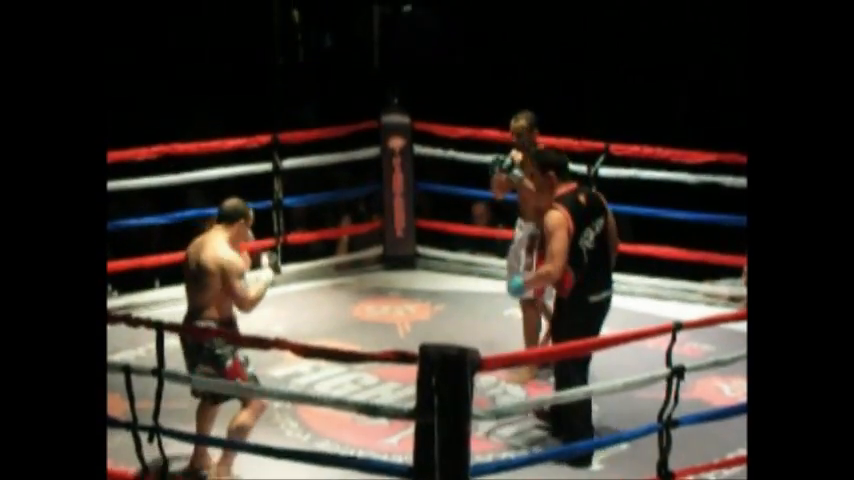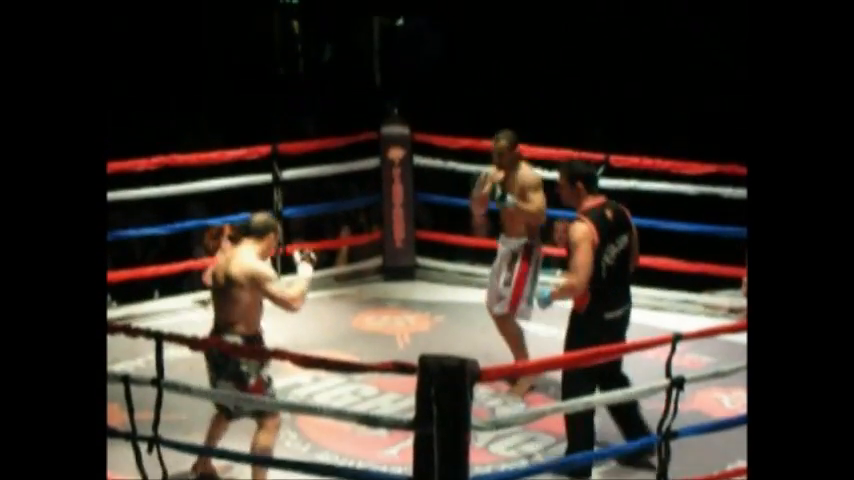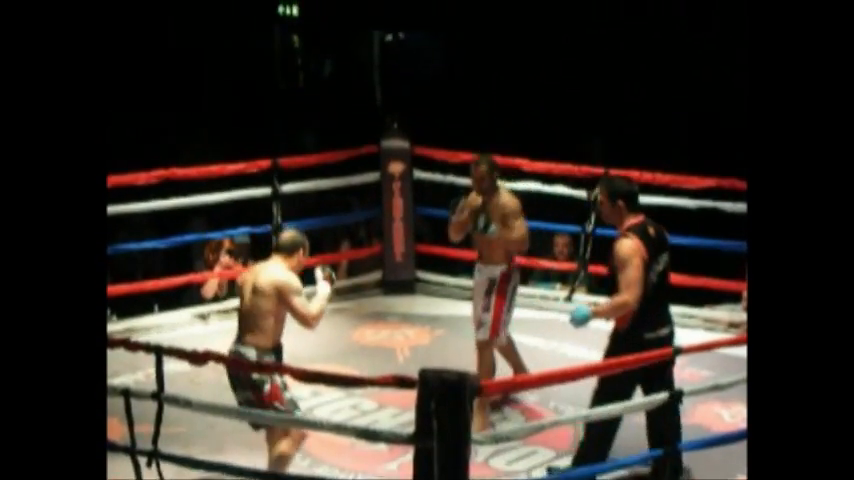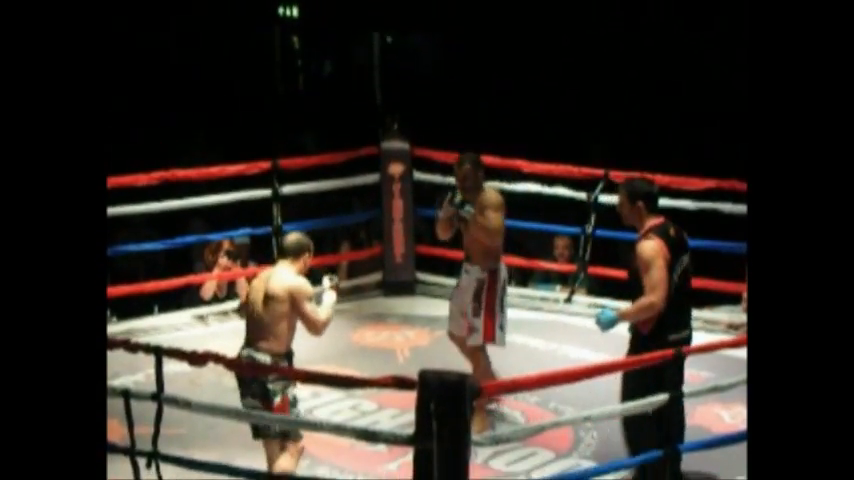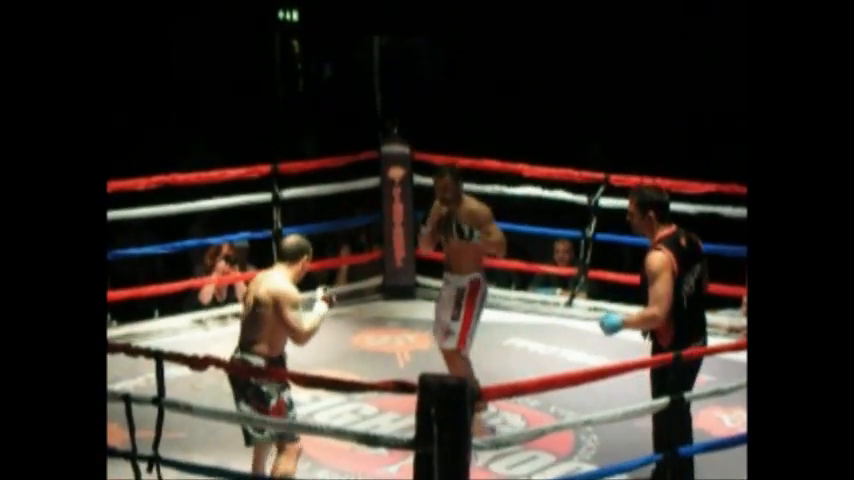
dt=0.3s
person 1, frame 1
left shoulder: (556, 214)
right shoulder: (595, 198)
left elbow: (552, 270)
right elbow: (613, 243)
left wrist: (522, 283)
left hip: (576, 301)
right hip: (601, 294)
left knee: (570, 368)
right knee: (574, 362)
right ankle: (561, 418)
person 1, frame 2
left shoulder: (582, 227)
right shoulder: (621, 212)
left elbow: (577, 284)
right elbow: (632, 259)
left wrist: (550, 294)
left hip: (592, 317)
right hip: (620, 311)
left knee: (577, 387)
right knee: (613, 378)
right ankle: (641, 447)
person 1, frame 3
left shoulder: (627, 244)
right shoulder: (657, 231)
left elbow: (627, 301)
left wrist: (589, 312)
left hip: (633, 337)
right hip: (661, 331)
left knee: (606, 403)
right knee: (662, 404)
person 1, frame 4
left shoulder: (649, 245)
right shoulder: (675, 233)
left elbow: (654, 301)
left wrist: (617, 316)
left hip: (654, 339)
right hip: (680, 332)
left knee: (638, 410)
right knee: (670, 407)
person 1, frame 5
left shoulder: (658, 256)
right shoulder: (691, 241)
left elbow: (657, 314)
left wrist: (620, 322)
left hip: (673, 348)
right hip: (695, 340)
left knee: (670, 418)
right knee: (675, 413)
person 2, frame 1
right shoulder: (516, 156)
right elbow: (498, 192)
left wrist: (516, 174)
right wrist: (498, 173)
left hip: (539, 231)
right hip: (523, 226)
left knee: (528, 297)
right knee: (522, 288)
left ankle: (530, 362)
person 2, frame 2
left shoulder: (528, 178)
right shoulder: (494, 174)
left elbow: (540, 215)
right elbow: (478, 210)
left wrist: (509, 201)
right wrist: (478, 193)
left hip: (525, 248)
right hip: (505, 246)
left knee: (505, 314)
right knee: (497, 310)
left ankle: (525, 373)
right ankle: (522, 363)
person 2, frame 3
left shoulder: (508, 203)
right shoulder: (472, 199)
left elbow: (522, 242)
right elbow: (454, 236)
left wrist: (492, 230)
right wrist: (459, 215)
left hip: (501, 275)
right hip: (483, 270)
left knee: (484, 340)
right knee: (496, 333)
left ankle: (481, 410)
right ankle: (521, 373)
person 2, frame 4
left shoulder: (492, 198)
right shoulder: (461, 196)
left elbow: (495, 236)
right elbow: (444, 234)
left wrist: (467, 210)
right wrist: (445, 210)
left hip: (488, 275)
right hip: (469, 271)
left knee: (476, 344)
right knee: (457, 334)
left ankle: (480, 412)
right ankle: (489, 381)
person 2, frame 5
left shoulder: (477, 210)
right shoulder: (439, 208)
left elbow: (501, 247)
right elbow: (426, 248)
left wrist: (471, 235)
right wrist: (429, 224)
left hip: (470, 284)
right hip: (450, 281)
left knee: (453, 350)
right knee: (448, 348)
left ankle: (471, 418)
right ankle: (475, 399)
person 3, frame 1
left shoulder: (197, 245)
right shoulder: (228, 257)
right elbow: (246, 303)
right wrist: (268, 273)
left hip: (193, 329)
right hip: (215, 335)
left knee: (212, 396)
right knee: (254, 402)
person 3, frame 2
left shoulder: (224, 259)
right shoulder: (257, 268)
right elbow: (293, 302)
right wrist: (305, 268)
right hip: (242, 348)
left knee: (230, 408)
right knee: (269, 421)
person 3, frame 3
left shoulder: (255, 272)
right shoulder: (284, 279)
right elbow: (310, 319)
right wrist: (324, 286)
left hip: (242, 355)
right hip: (257, 361)
left knee: (277, 422)
right knee: (295, 432)
left ankle: (271, 474)
person 3, frame 4
left shoulder: (261, 279)
right shoulder: (296, 285)
left elbow: (243, 310)
right elbow: (318, 326)
right wrist: (330, 294)
left hip: (249, 361)
right hip: (269, 368)
left knee: (273, 430)
right knee: (292, 444)
left ankle: (275, 473)
person 3, frame 5
left shoulder: (261, 279)
right shoulder: (285, 290)
right elbow: (301, 335)
right wrist: (322, 306)
left hip: (244, 363)
right hip: (261, 370)
left knee: (267, 430)
right knee: (290, 446)
